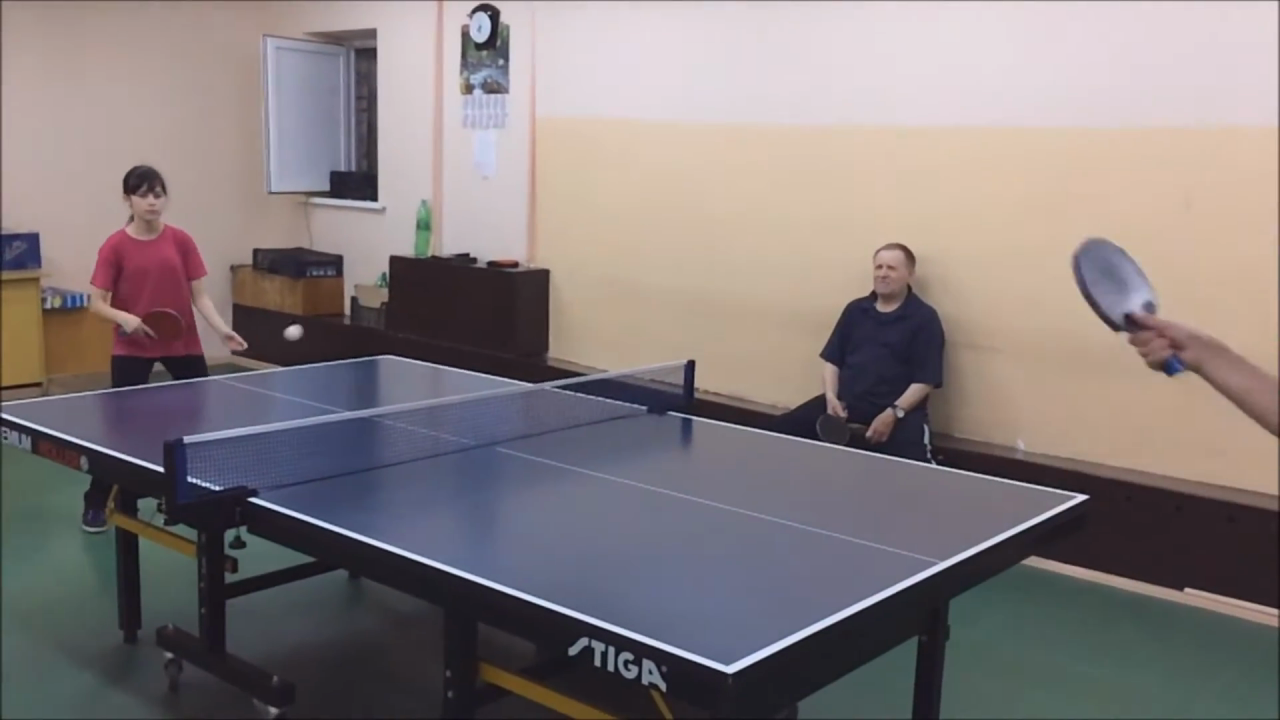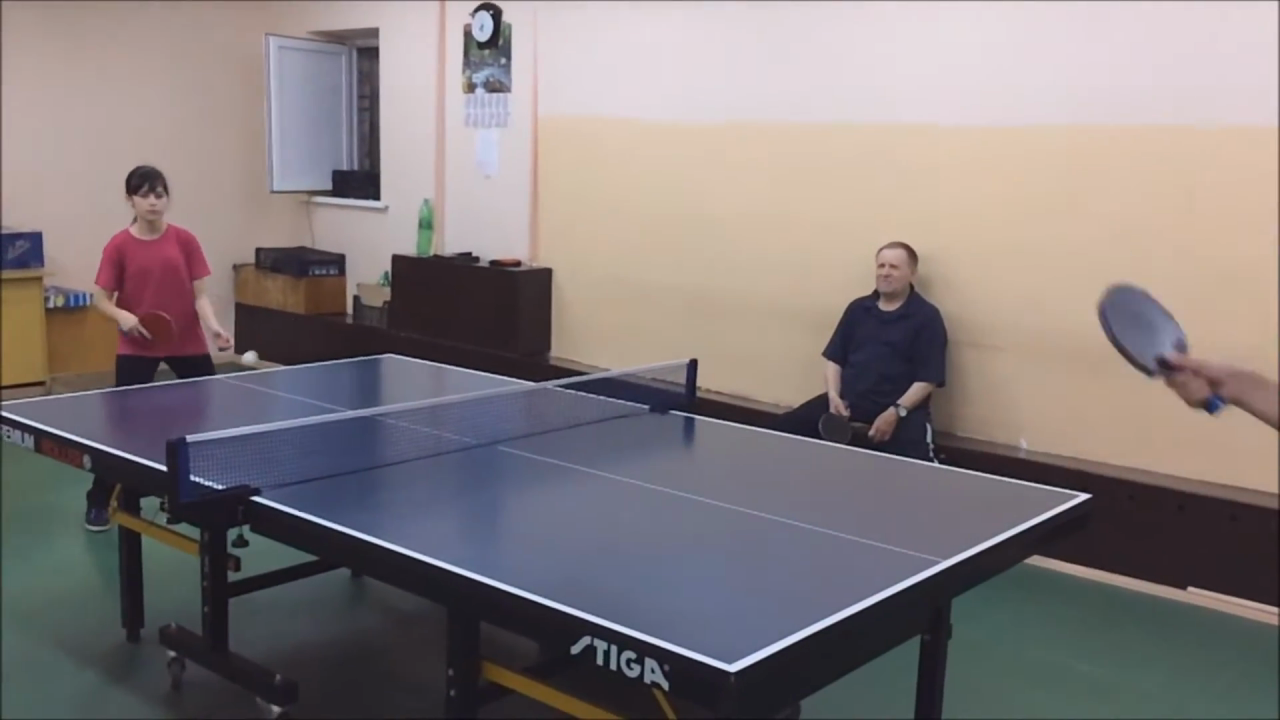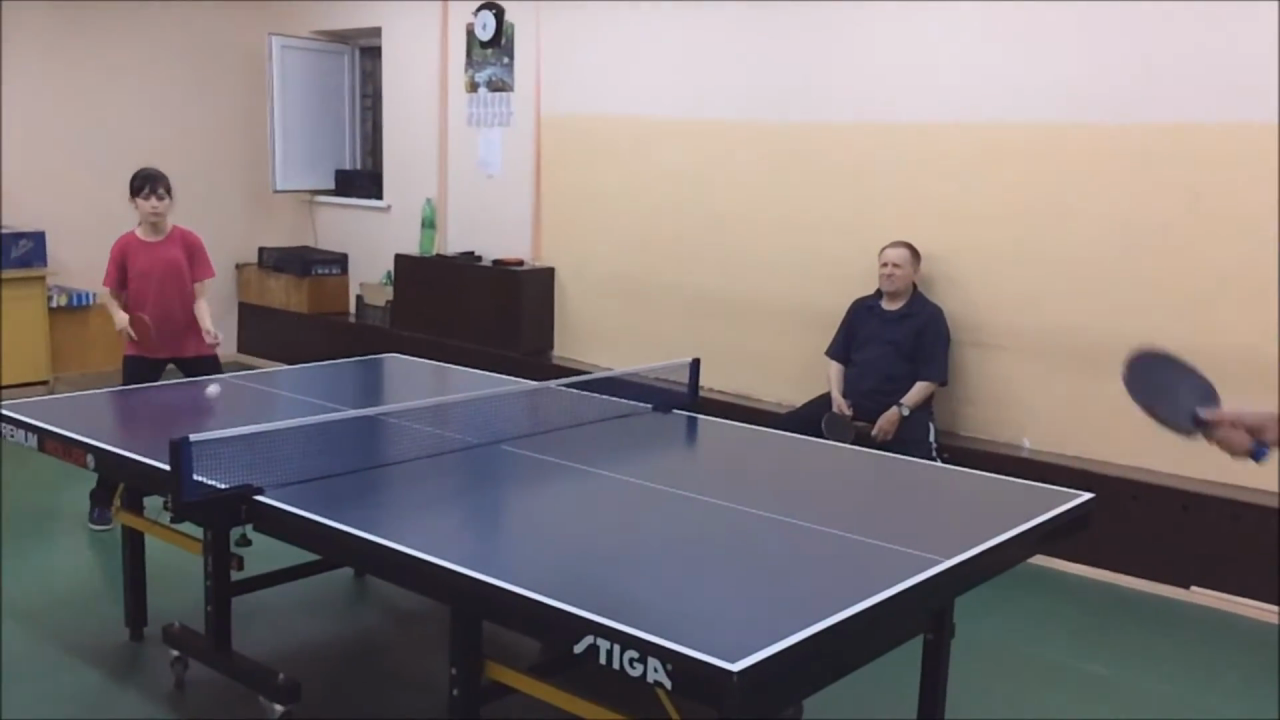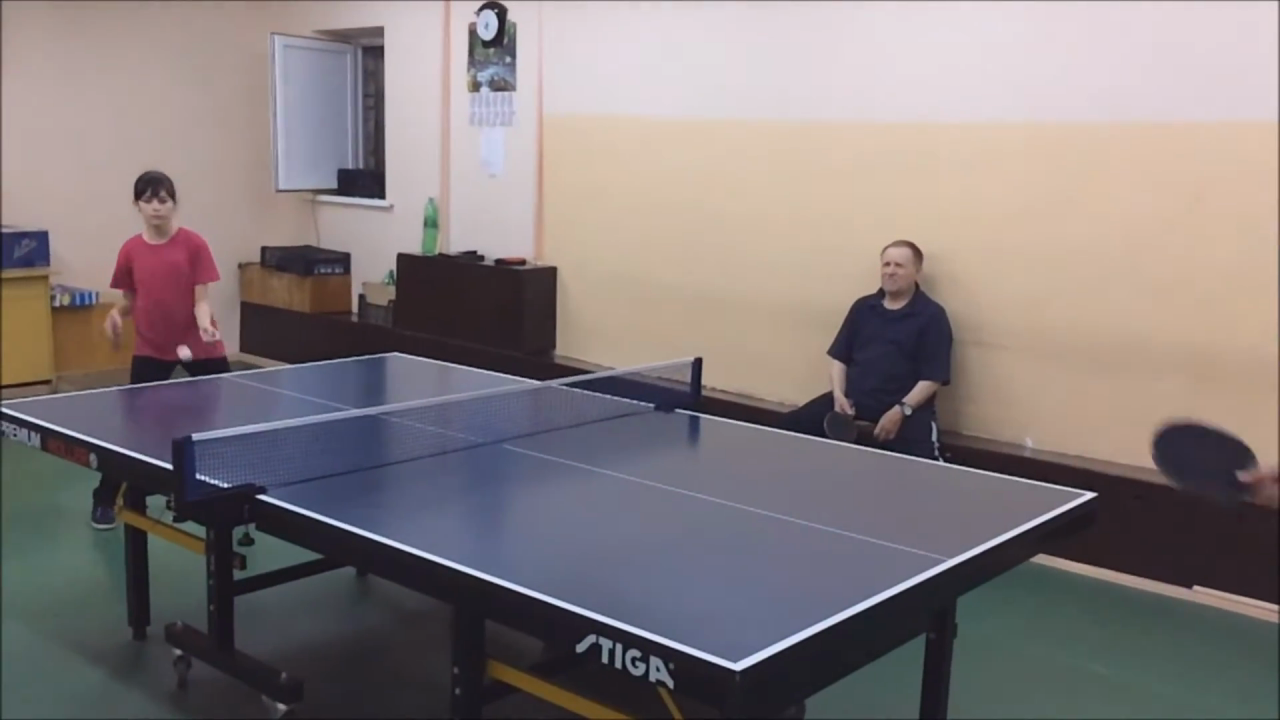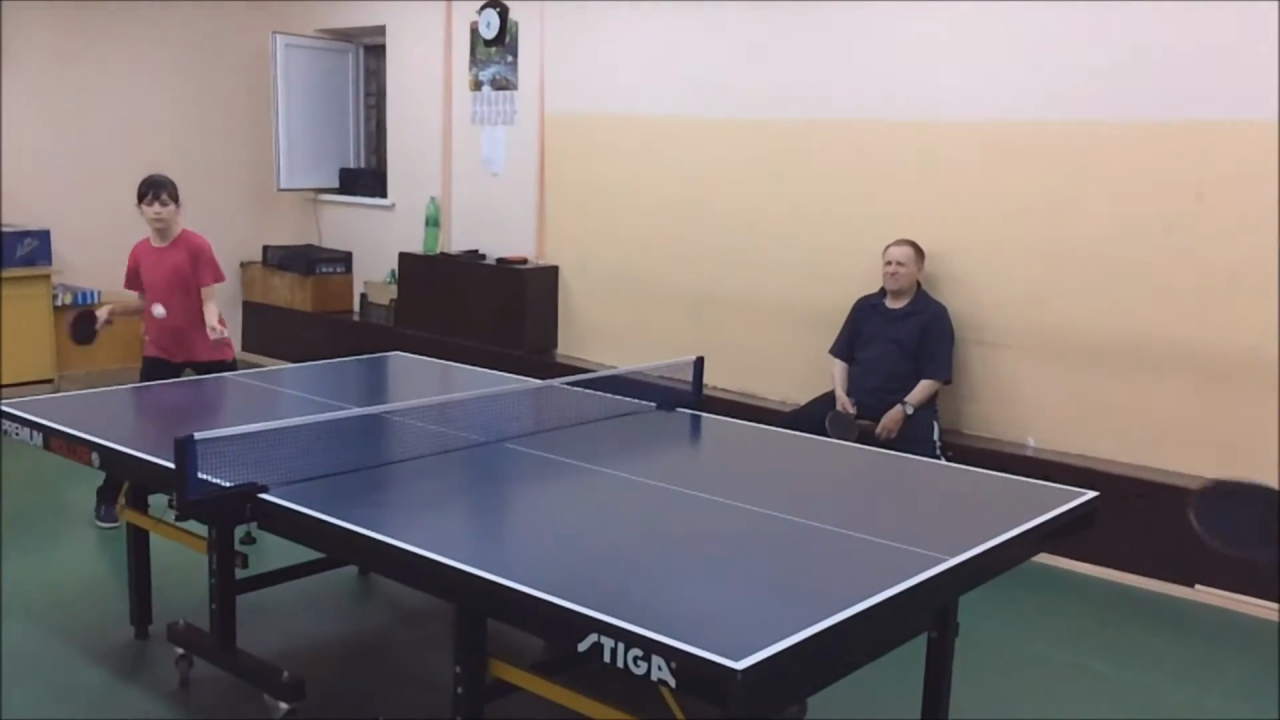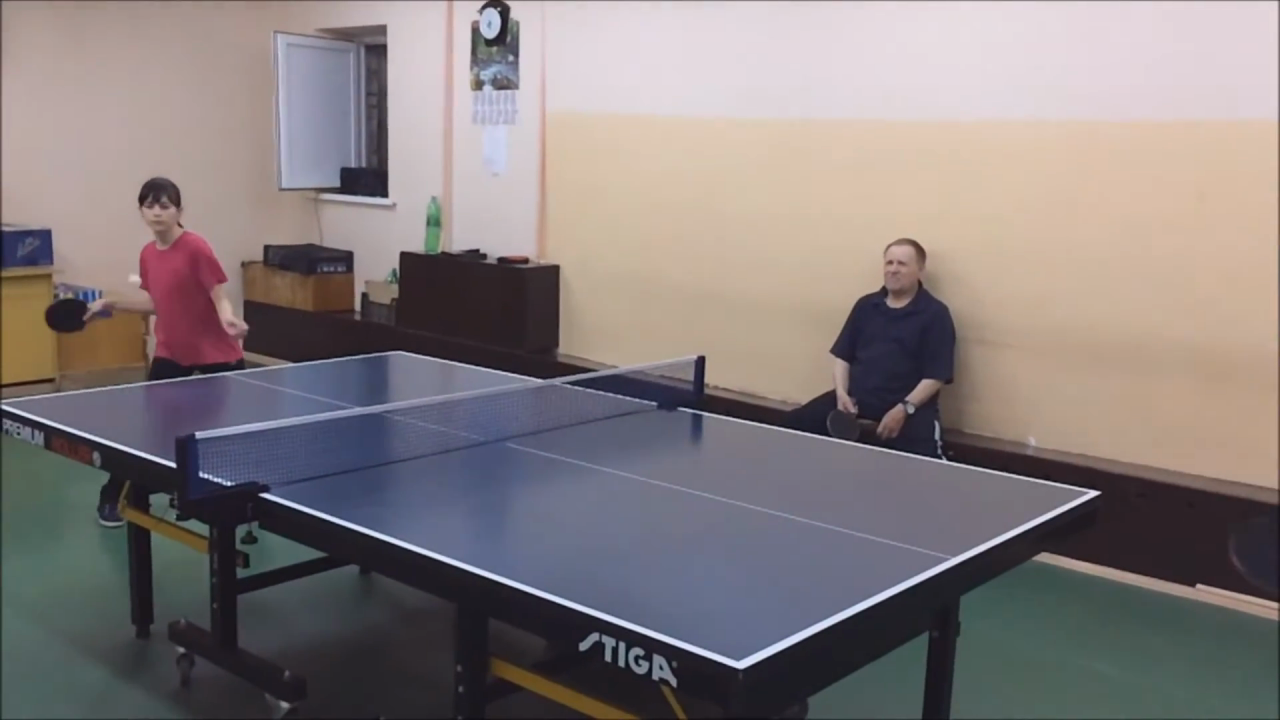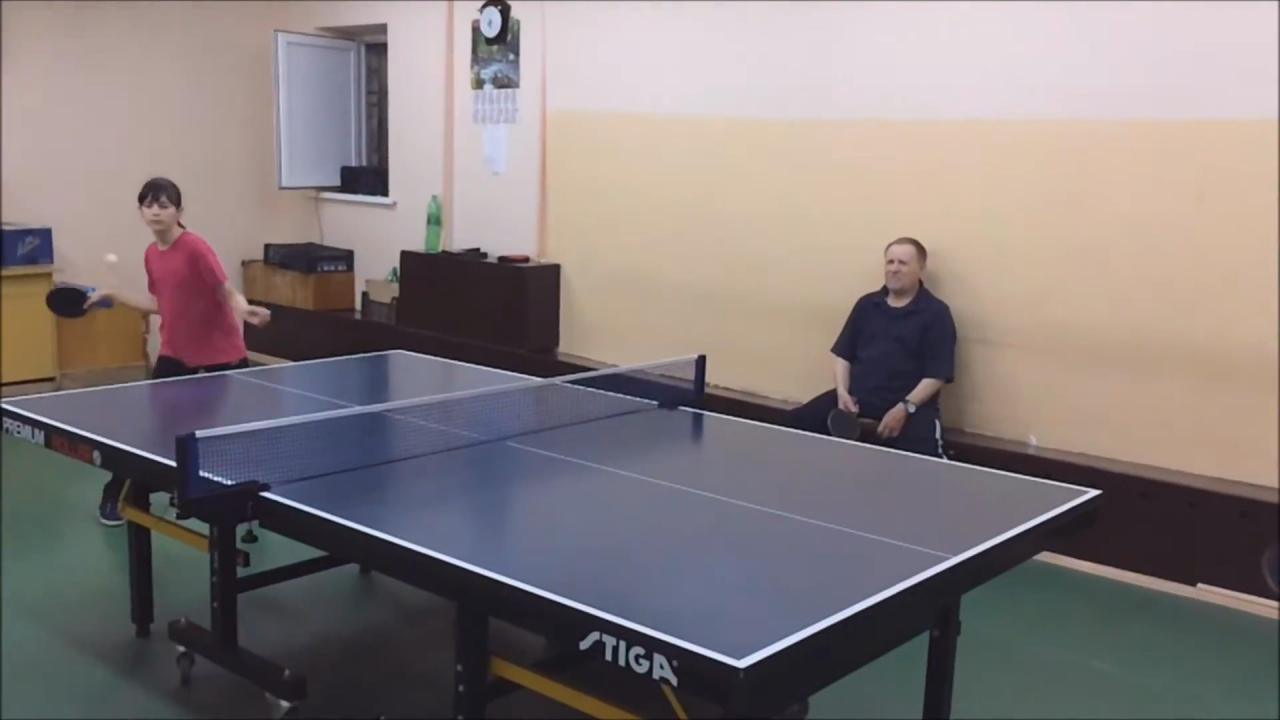
dt=0.1s
person 1, frame 1
left shoulder: (181, 240)
right shoulder: (115, 246)
left elbow: (198, 295)
right elbow: (97, 303)
left wrist: (222, 329)
right wrist: (124, 317)
left hip: (183, 343)
right hip: (132, 346)
right ankle: (95, 503)
person 1, frame 2
left shoulder: (185, 240)
right shoulder: (119, 246)
left elbow: (199, 295)
right elbow: (103, 300)
left wrist: (214, 326)
right wrist: (124, 317)
left hip: (188, 343)
right hip: (137, 347)
right ankle: (98, 502)
person 1, frame 3
left shoulder: (189, 241)
right shoulder: (124, 247)
left elbow: (199, 297)
right elbow: (113, 298)
left wrist: (208, 326)
right wrist: (119, 315)
left hip: (193, 345)
right hip: (144, 348)
right ankle: (102, 501)
person 1, frame 4
left shoulder: (194, 244)
right shoulder: (131, 249)
left elbow: (201, 299)
right elbow: (130, 299)
left wrist: (206, 326)
right wrist: (115, 315)
left hip: (198, 348)
right hip: (151, 349)
right ankle: (104, 500)
person 1, frame 5
left shoulder: (196, 246)
right shoulder: (139, 252)
left elbow: (209, 300)
left wrist: (213, 325)
right wrist: (112, 309)
left hip: (209, 349)
right hip: (161, 350)
right ankle: (107, 499)
person 1, frame 6
left shoulder: (196, 248)
right shoulder: (147, 254)
left elbow: (220, 299)
left wrist: (230, 322)
right wrist: (111, 302)
left hip: (217, 351)
right hip: (171, 352)
right ankle: (111, 497)
person 1, frame 7
left shoulder: (195, 248)
right shoulder: (151, 254)
left elbow: (229, 293)
left wrist: (246, 310)
right wrist: (111, 295)
left hip: (221, 350)
right hip: (176, 352)
right ankle: (112, 496)
person 2, frame 1
left shoulder: (924, 318)
right shoulder: (855, 309)
left elbow: (926, 379)
right elbow: (832, 359)
left wrist: (894, 413)
right wrist: (831, 397)
left hip: (898, 410)
right hip: (845, 403)
left knee: (911, 462)
right knee: (784, 427)
person 2, frame 2
left shoulder: (927, 317)
right shoulder: (857, 308)
left elbow: (928, 378)
right elbow: (834, 358)
left wrist: (896, 412)
right wrist: (834, 396)
left hip: (901, 410)
right hip: (847, 402)
right knee: (786, 426)
person 2, frame 3
left shoulder: (929, 316)
right shoulder: (860, 307)
left elbow: (931, 377)
right elbow: (837, 358)
left wrist: (899, 411)
right wrist: (836, 395)
left hip: (903, 408)
right hip: (850, 401)
left knee: (916, 461)
right knee: (789, 426)
person 2, frame 4
left shoulder: (932, 315)
right shoulder: (863, 307)
left elbow: (933, 377)
right elbow: (839, 357)
left wrist: (902, 410)
right wrist: (839, 395)
left hip: (906, 409)
right hip: (853, 401)
right knee: (791, 425)
person 2, frame 5
left shoulder: (934, 314)
right shoulder: (864, 306)
left elbow: (935, 376)
right elbow: (841, 356)
left wrist: (903, 409)
right wrist: (840, 393)
left hip: (907, 407)
right hip: (854, 400)
right knee: (793, 424)
person 2, frame 6
left shoulder: (935, 314)
right shoulder: (865, 305)
left elbow: (936, 375)
right elbow: (842, 355)
left wrist: (904, 409)
right wrist: (841, 393)
left hip: (909, 407)
right hip: (855, 399)
right knee: (795, 423)
person 2, frame 7
left shoulder: (936, 313)
right shoulder: (866, 304)
left elbow: (937, 374)
right elbow: (843, 354)
left wrist: (905, 408)
right wrist: (842, 392)
left hip: (909, 405)
right hip: (856, 398)
left knee: (922, 458)
right knee: (795, 422)
